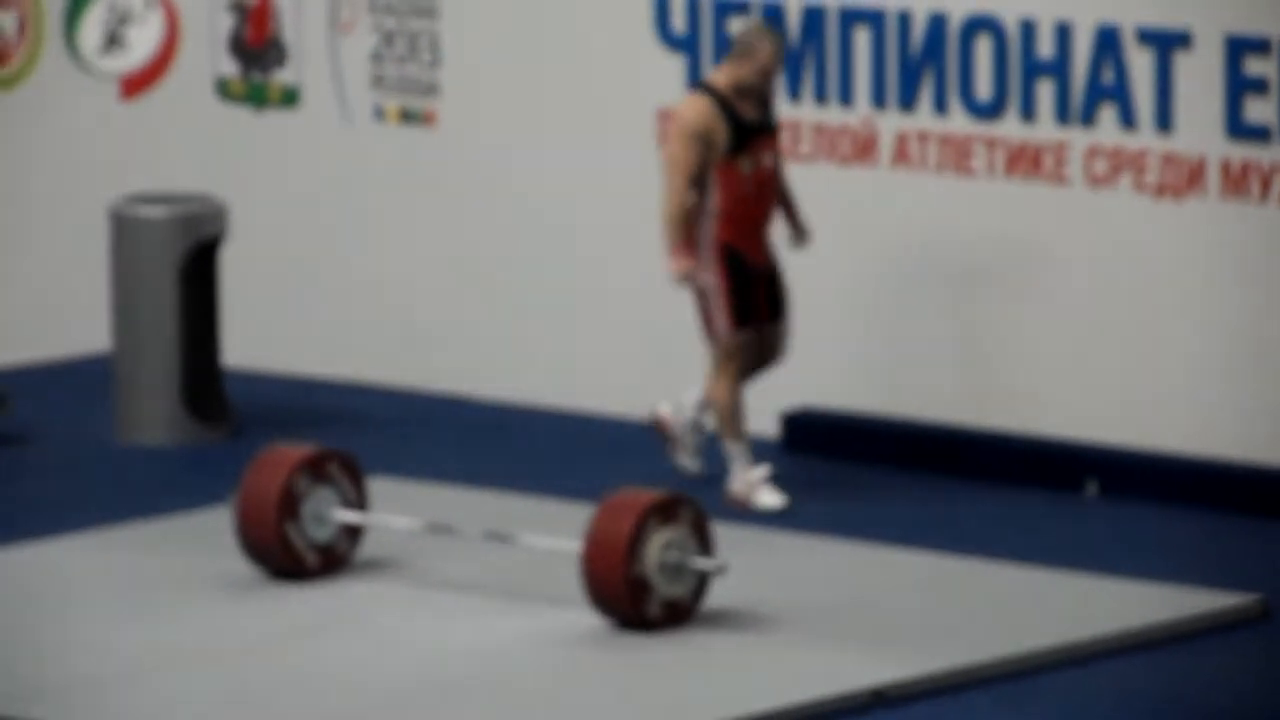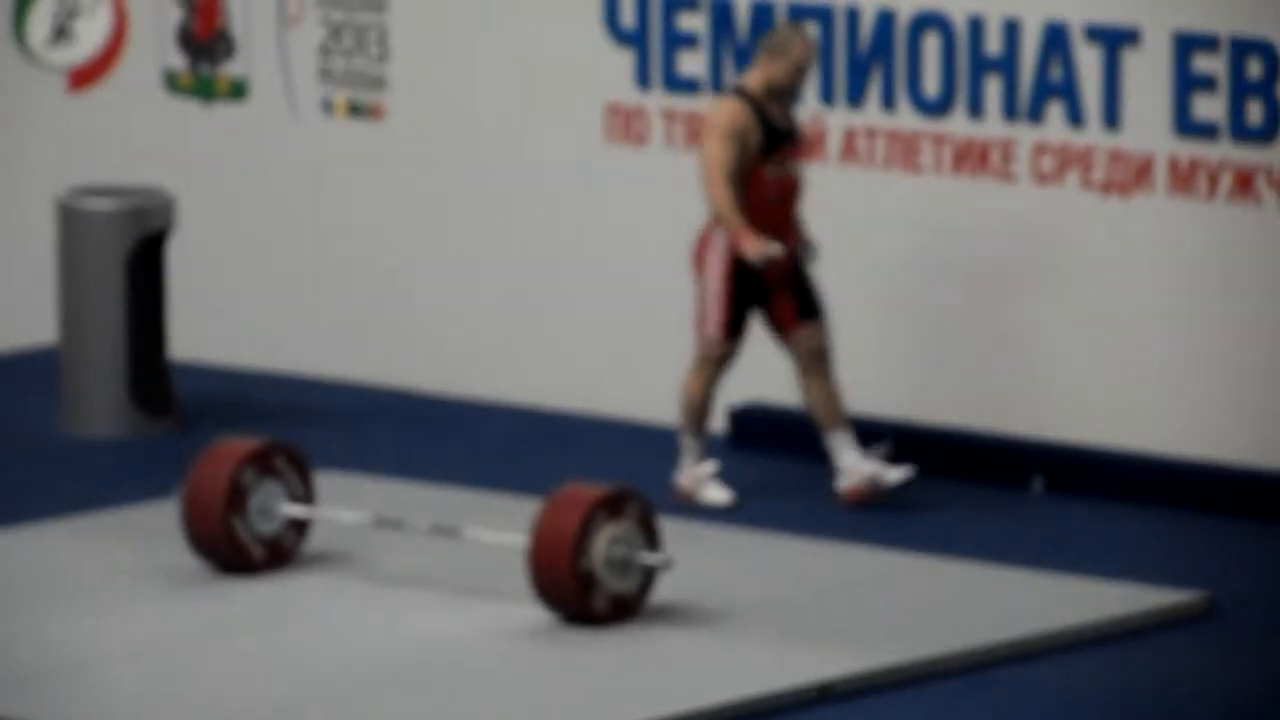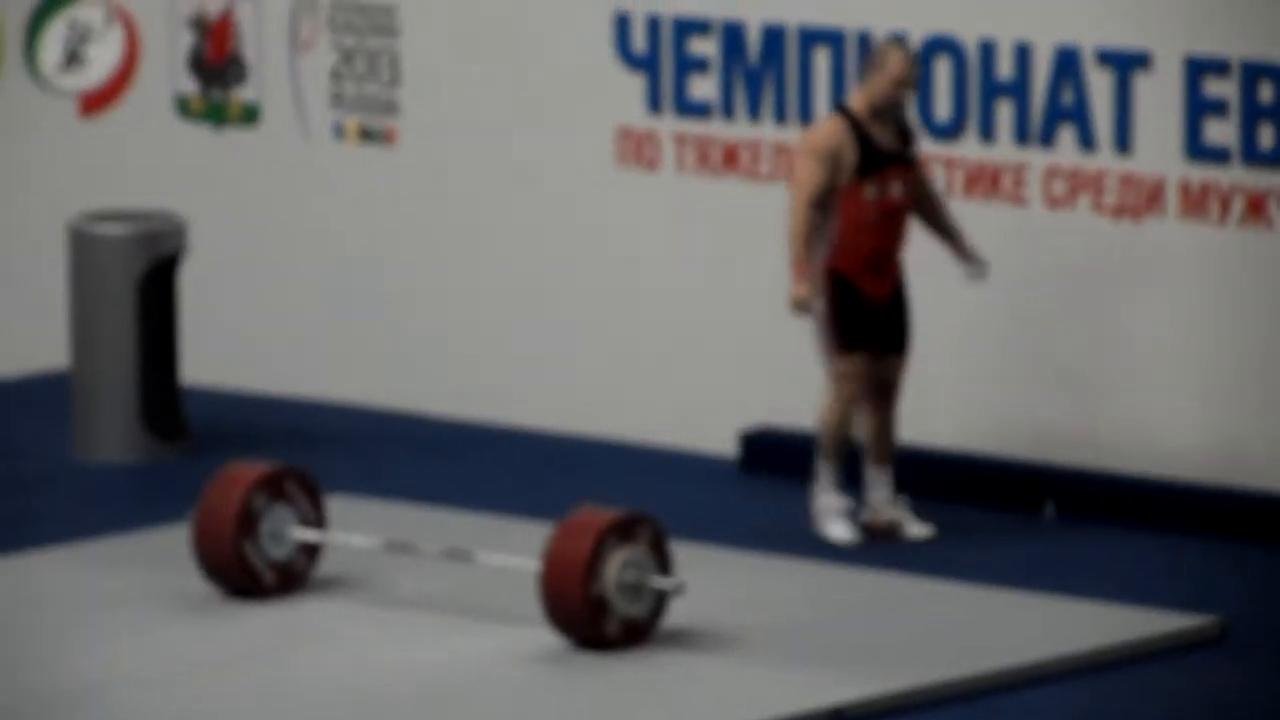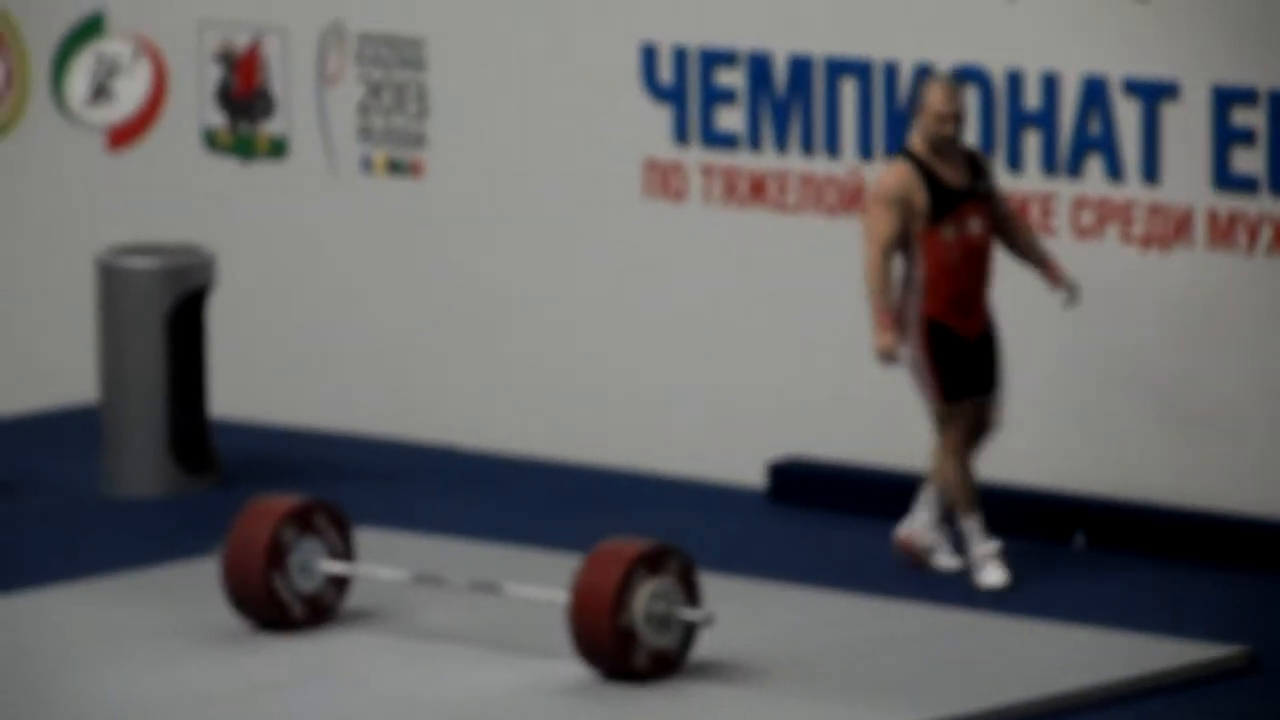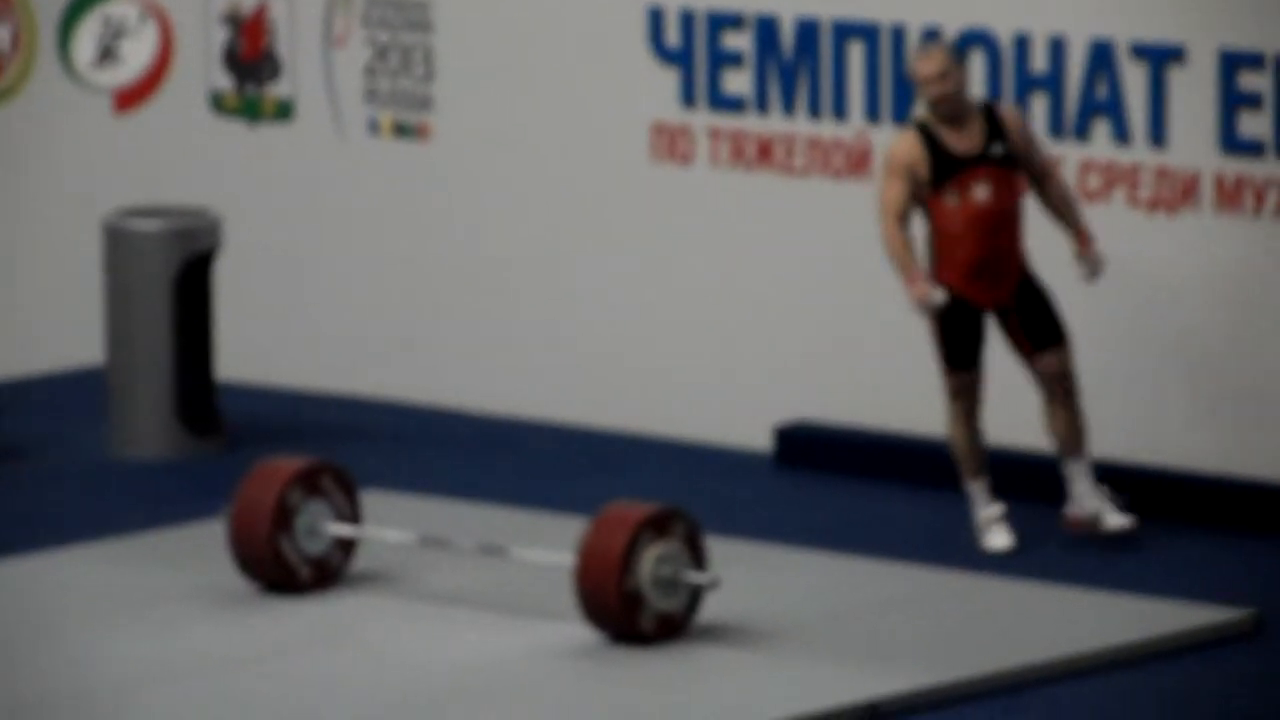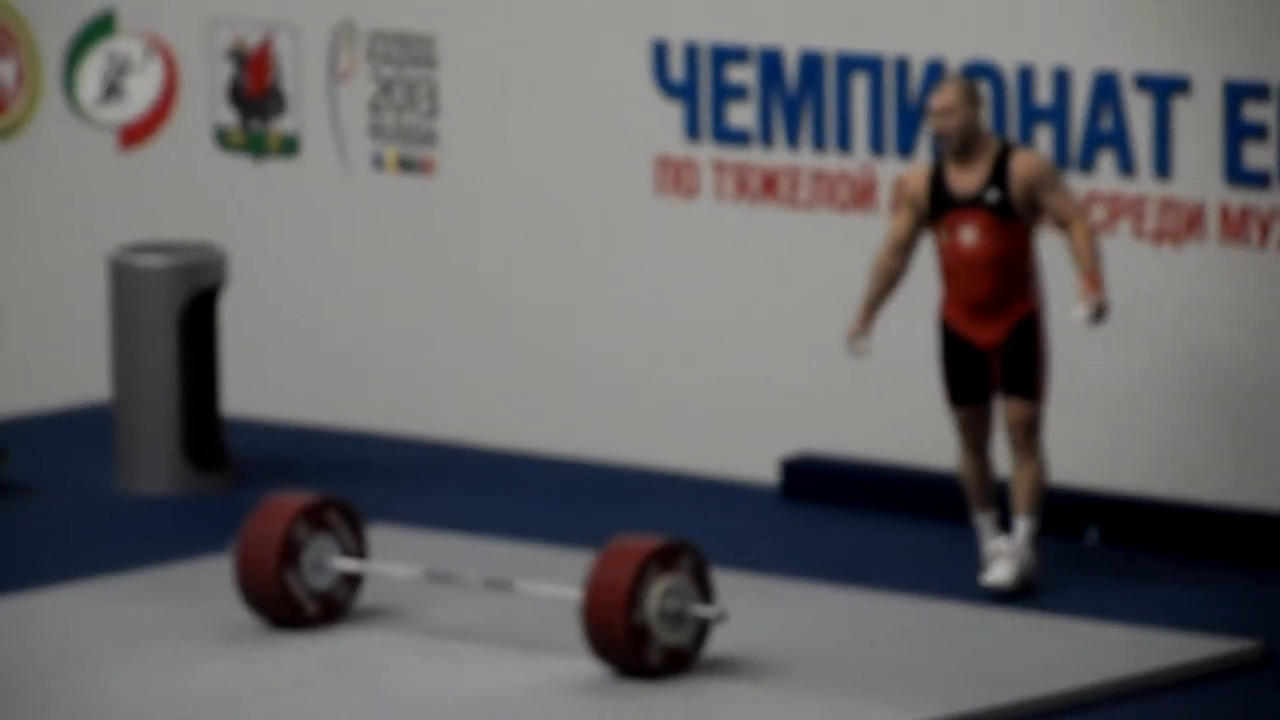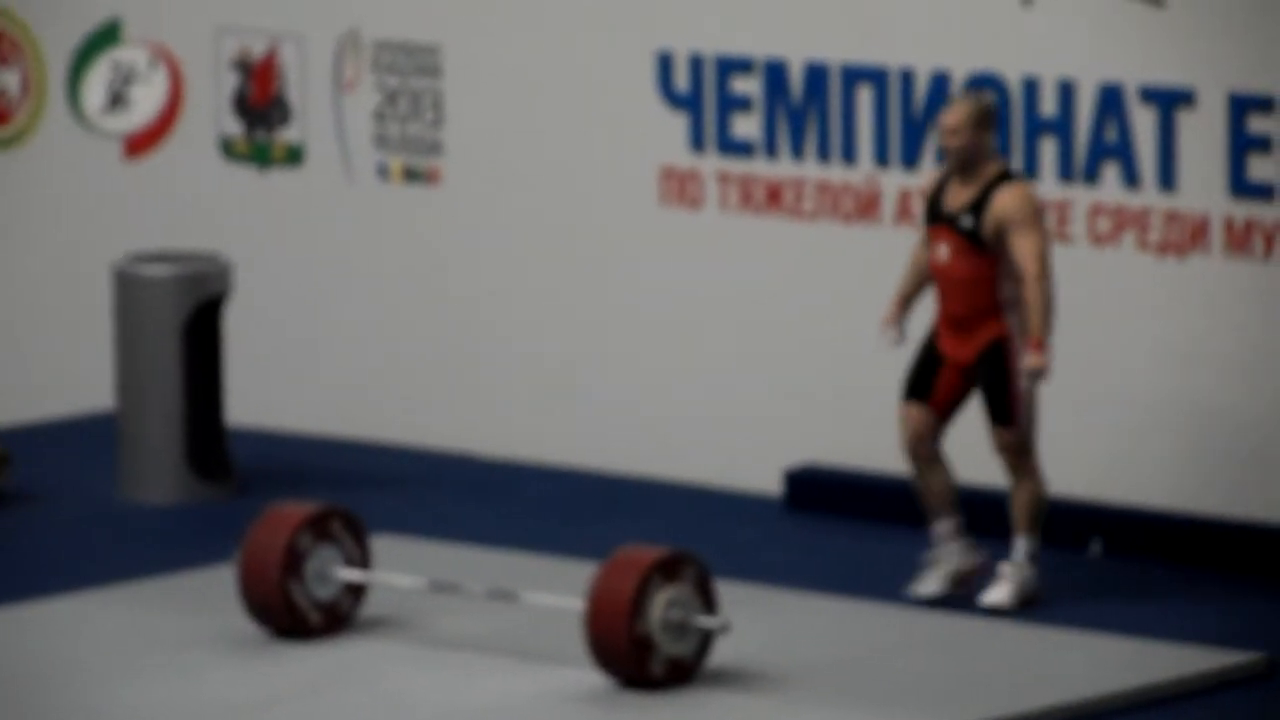
dt=0.4s
person 1, frame 1
left shoulder: (759, 100)
right shoulder: (697, 112)
right elbow: (678, 187)
left wrist: (792, 215)
right wrist: (679, 254)
left hip: (755, 243)
right hip: (716, 249)
left knee: (769, 346)
right knee: (732, 354)
left ankle: (681, 414)
right ankle: (741, 473)
person 1, frame 2
left shoulder: (783, 106)
right shoulder: (730, 113)
right elbow: (716, 184)
left wrist: (793, 229)
right wrist: (747, 238)
left hip: (778, 254)
right hip: (731, 252)
left knee: (815, 356)
right knee: (713, 358)
left ankle: (855, 471)
right ankle: (691, 469)
person 1, frame 3
left shoulder: (901, 131)
right shoulder: (832, 134)
left elbow: (921, 196)
right elbow: (802, 206)
left wrist: (960, 248)
right wrist: (800, 276)
left hip: (886, 276)
right hip: (837, 275)
left knee: (885, 388)
right knee: (850, 383)
left ankle: (881, 505)
right ankle: (827, 496)
person 1, frame 4
left shoulder: (974, 162)
right shoulder: (899, 179)
left elbow: (1006, 223)
right elbow: (878, 254)
left wrist: (1051, 269)
right wrist: (883, 326)
left hip: (975, 314)
right hip: (929, 319)
left knee: (975, 426)
right knee: (954, 429)
left ankle: (918, 527)
right ankle: (979, 547)
person 1, frame 5
left shoulder: (1005, 123)
right shoulder: (908, 150)
left elbow: (1045, 179)
right elbow: (893, 221)
left wrist: (1081, 238)
right wrist: (914, 279)
left hip: (1012, 276)
right hip: (952, 286)
left knee: (1058, 377)
right knee: (963, 398)
left ankle: (1084, 499)
right ankle: (985, 512)
person 1, frame 6
left shoulder: (1024, 167)
right shoulder: (921, 182)
left elbow: (1075, 221)
right elbow: (896, 249)
left wrist: (1092, 285)
right wrist: (867, 312)
left hip: (1017, 318)
right hip: (959, 322)
left knee: (1022, 431)
right knee: (972, 436)
left ankle: (1021, 551)
right ankle: (991, 543)
person 1, frame 7
left shoulder: (1012, 200)
right shoulder: (940, 185)
left elbow: (1035, 276)
left wrist: (1037, 346)
right wrist: (901, 302)
left hip: (999, 337)
right hip: (947, 332)
left knee: (1015, 451)
right knee: (916, 435)
left ankle: (1021, 568)
right ankle: (951, 552)
